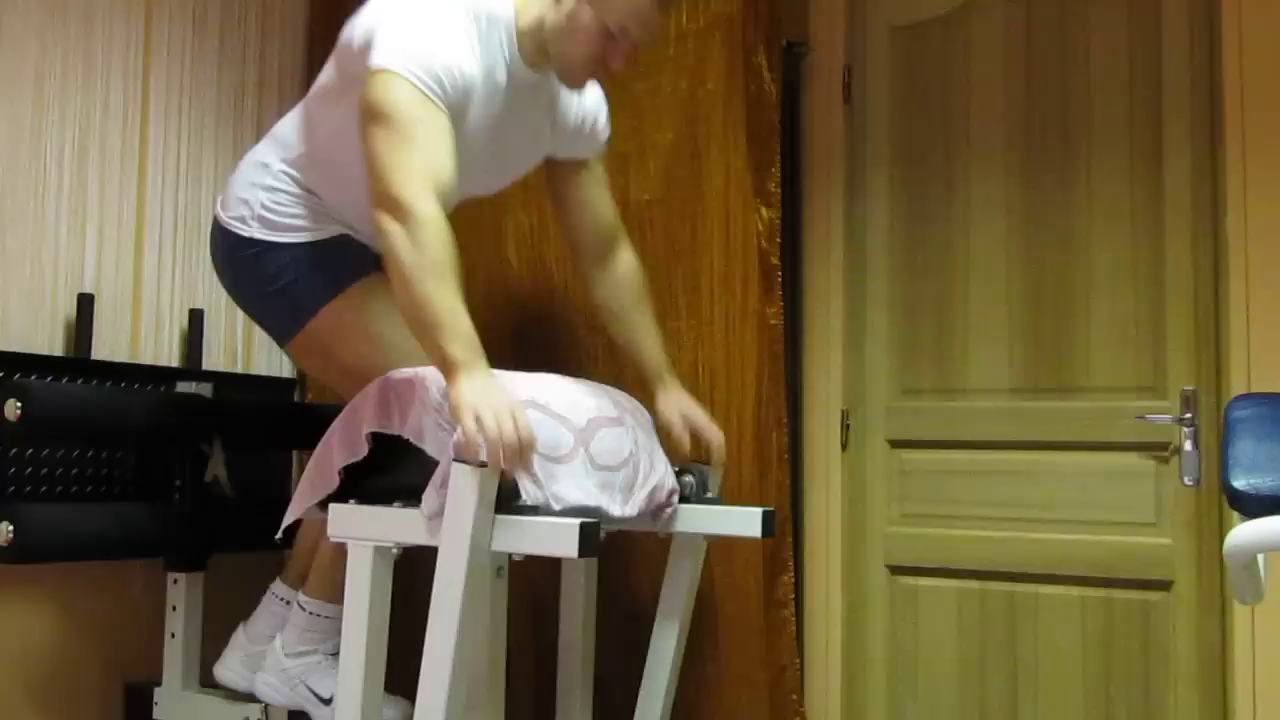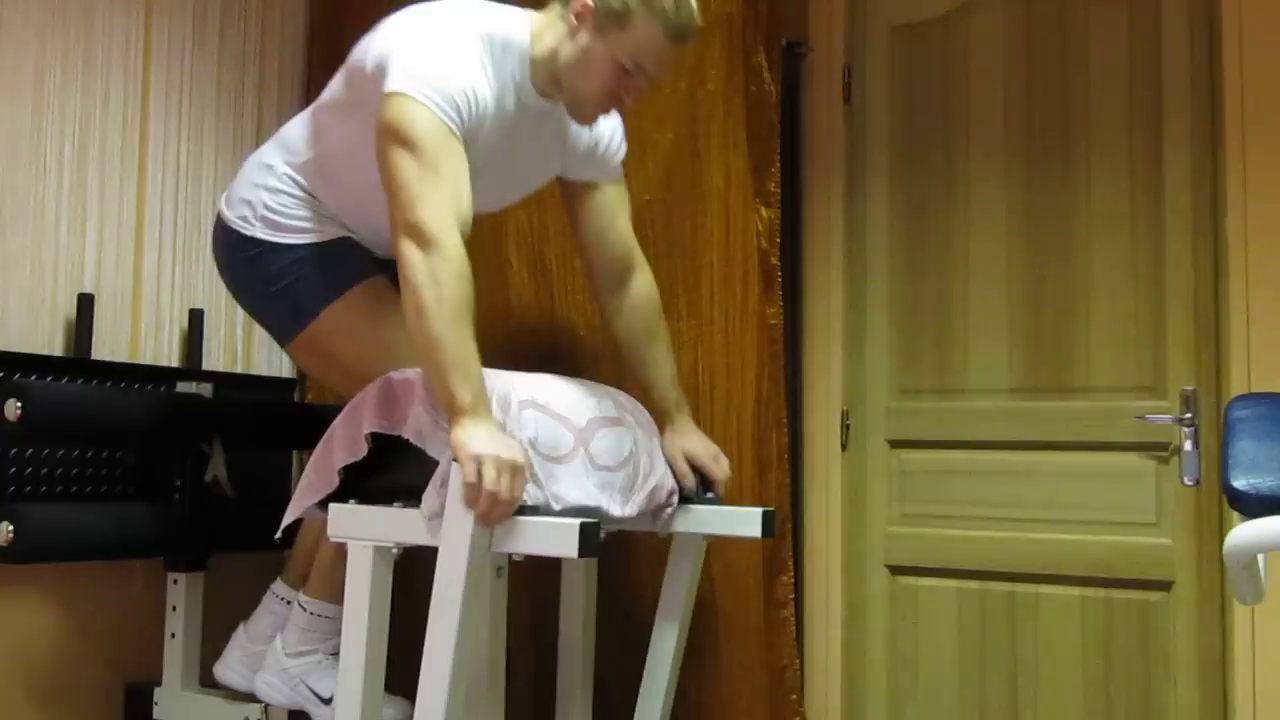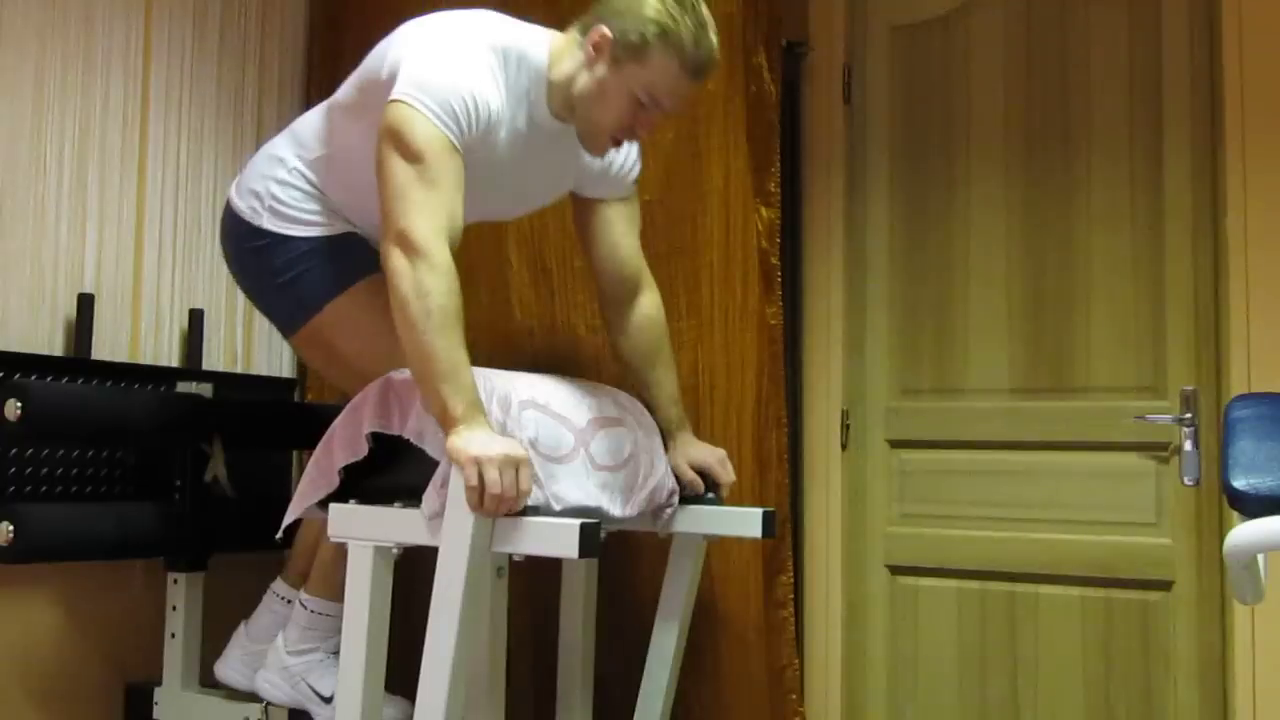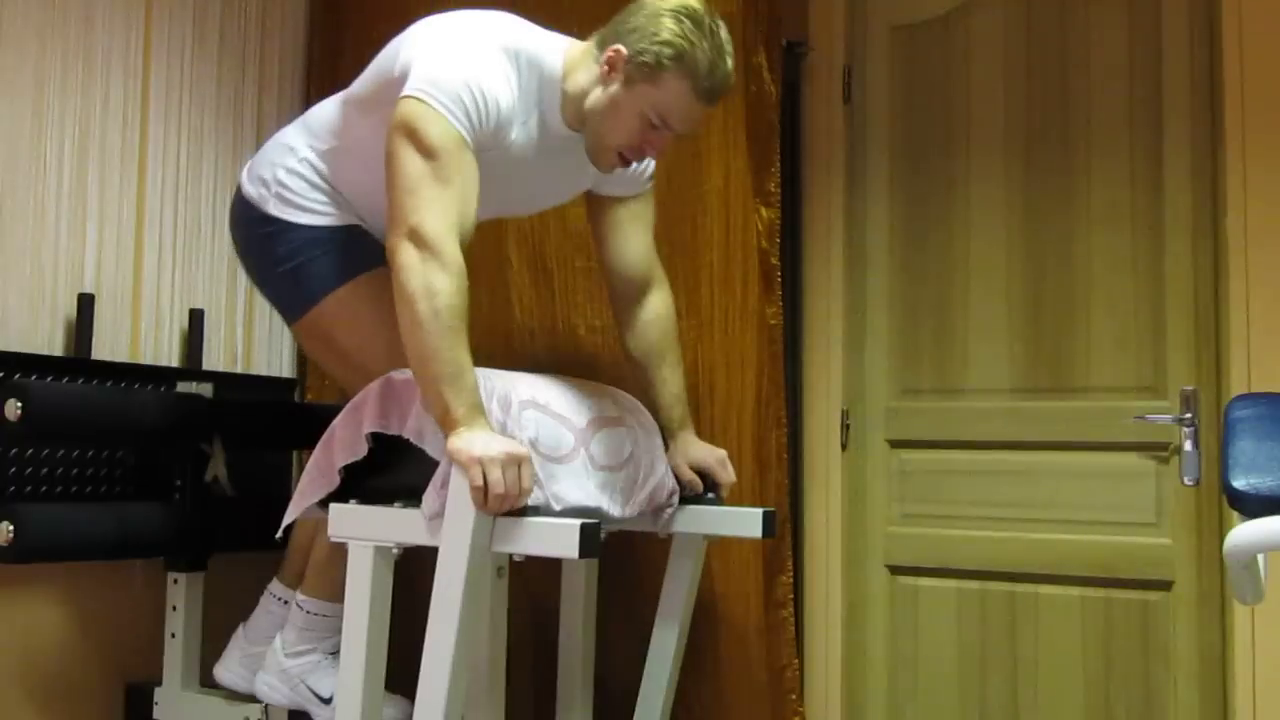
dt=0.1s
person 1, frame 1
left shoulder: (577, 103)
left elbow: (606, 250)
right elbow: (405, 208)
left wrist: (663, 386)
right wrist: (468, 373)
left hip: (350, 239)
right hip: (276, 230)
left ankle: (265, 642)
right ankle: (301, 654)
person 1, frame 2
left shoulder: (591, 125)
left elbow: (622, 275)
right elbow: (428, 240)
left wrist: (673, 421)
right wrist: (470, 418)
left hip: (356, 242)
right hip: (280, 231)
left ankle: (265, 641)
right ankle: (301, 652)
person 1, frame 3
left shoulder: (610, 139)
right shoulder: (457, 69)
left elbow: (630, 292)
right elbow: (415, 252)
left wrist: (676, 433)
right wrist: (465, 424)
left hip: (361, 233)
right hip: (286, 219)
right knee: (423, 417)
left ankle: (265, 640)
right ankle: (302, 653)
person 1, frame 4
left shoulder: (623, 142)
right shoulder: (471, 69)
left elbow: (641, 291)
right elbow: (426, 248)
left wrist: (678, 433)
right wrist: (466, 425)
left hip: (368, 228)
right hip: (295, 211)
right knee: (424, 413)
left ankle: (265, 641)
right ankle: (300, 654)
